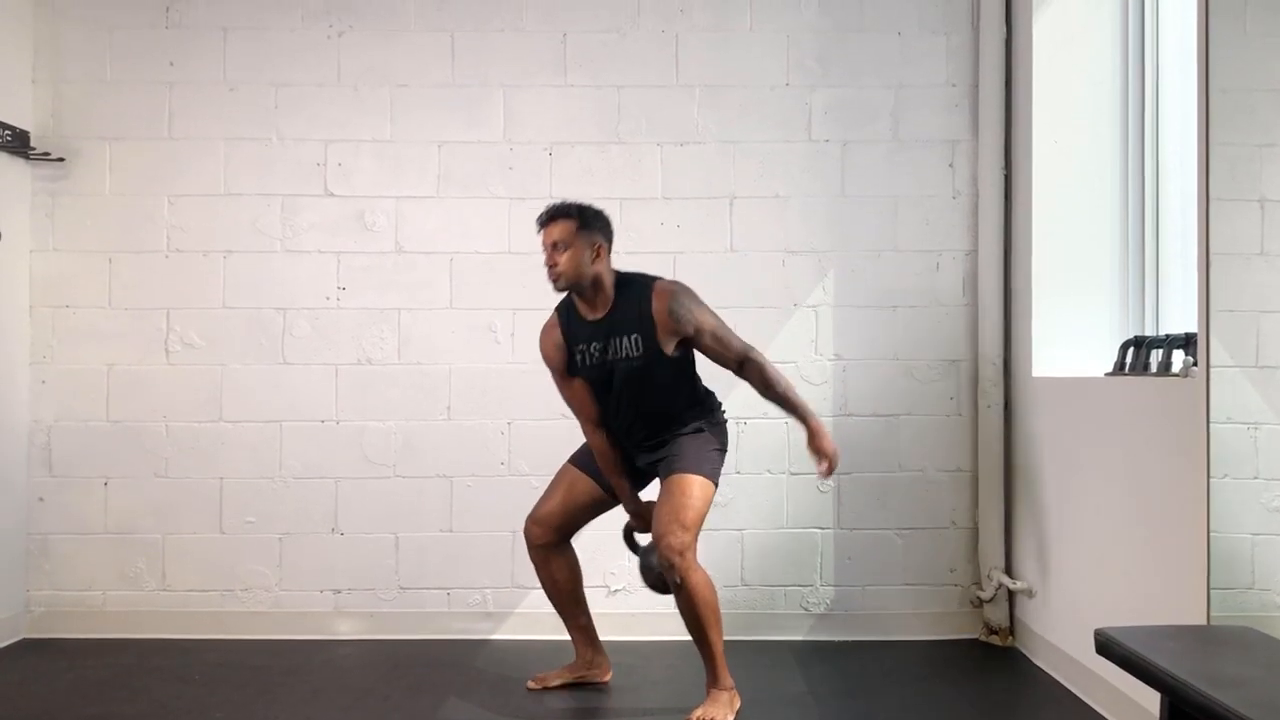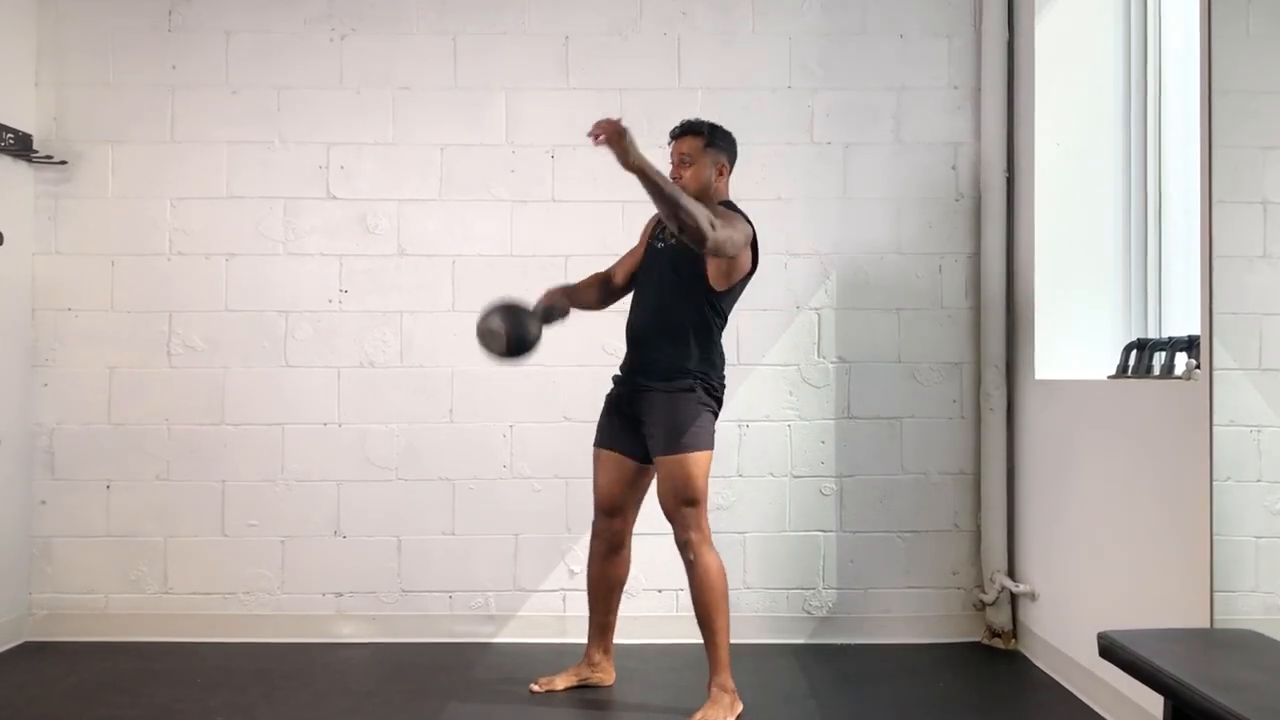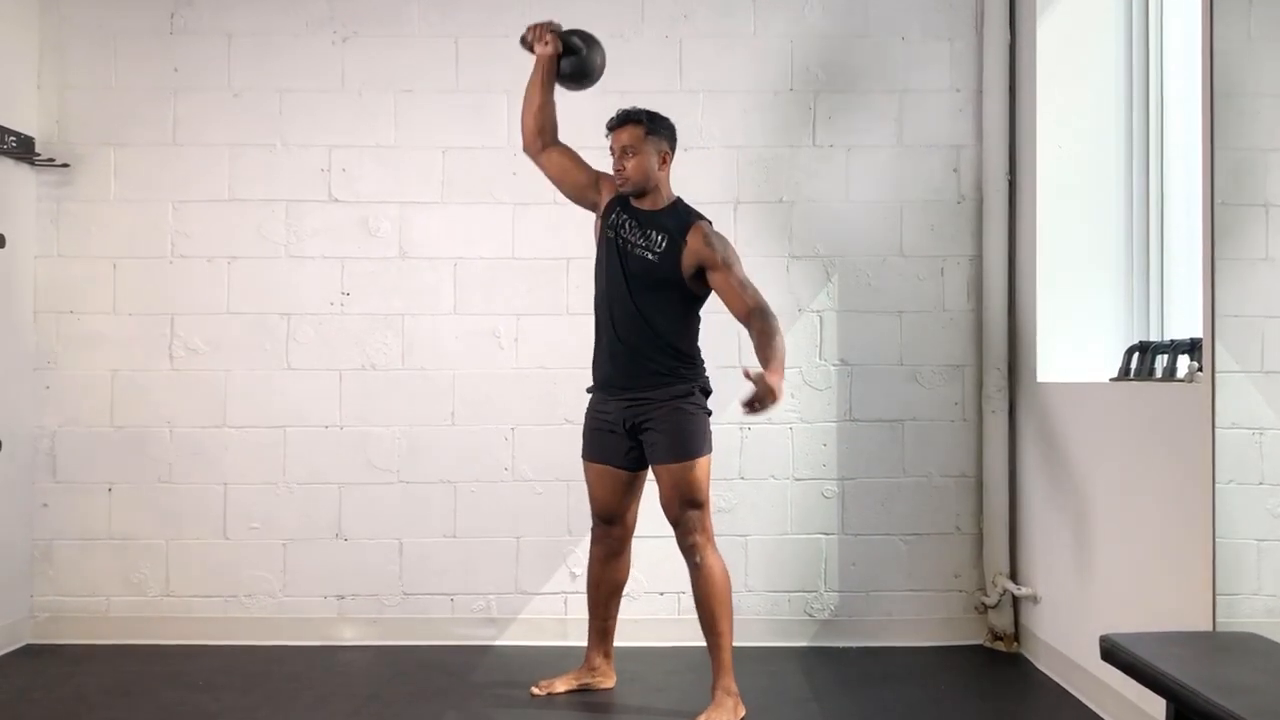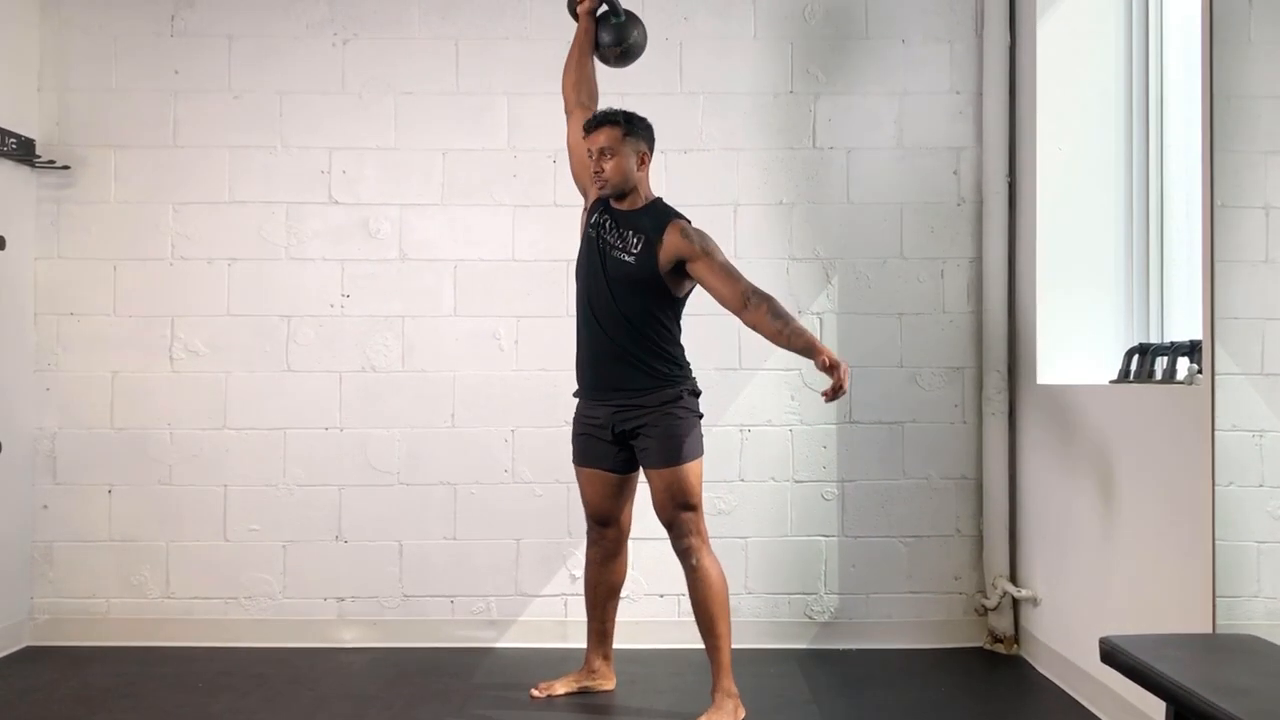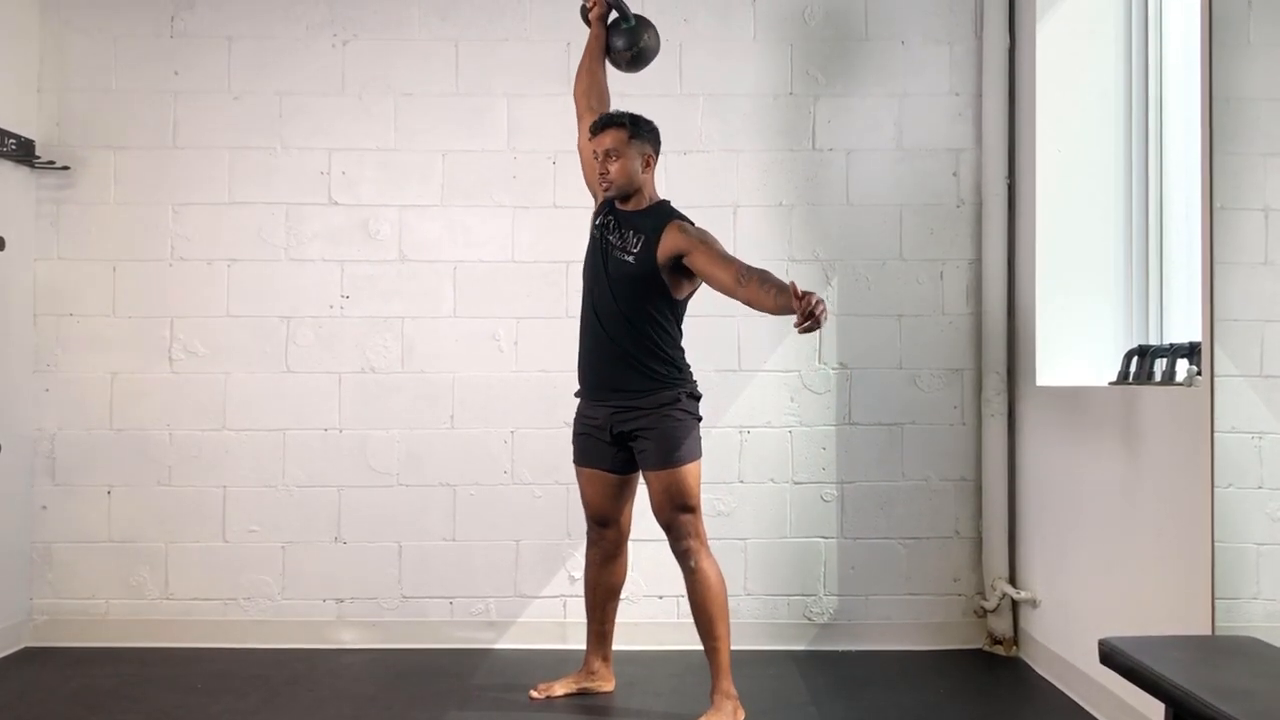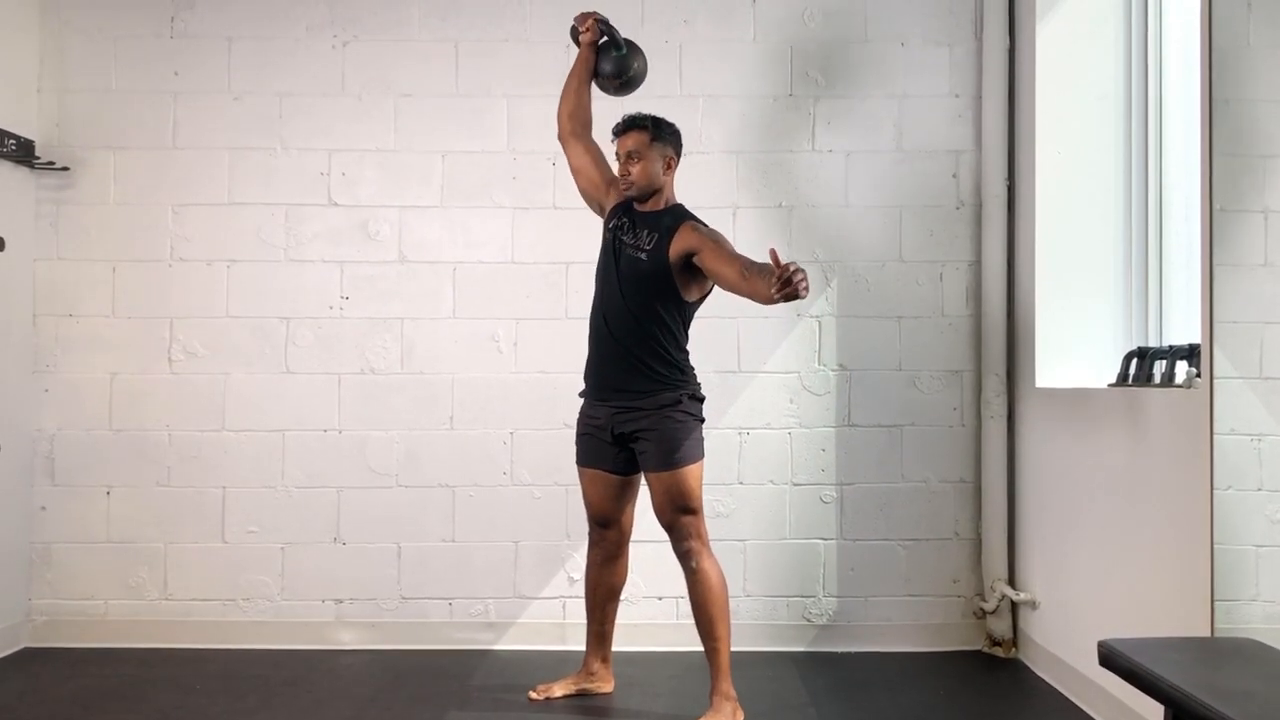
dt=0.3s
person 1, frame 1
left shoulder: (663, 304)
right shoulder: (556, 334)
left elbow: (746, 362)
right elbow: (595, 429)
left wrist: (811, 425)
right wrist: (633, 505)
left hip: (692, 433)
right hip: (625, 440)
left knee: (673, 547)
right knee: (541, 529)
right ankle: (590, 658)
person 1, frame 2
left shoulder: (730, 229)
right shoulder: (659, 226)
left elbow: (698, 233)
right elbow: (609, 286)
left wrist: (640, 163)
right wrist: (561, 298)
left hip: (684, 392)
right hip: (631, 386)
left knee: (690, 534)
right knee: (609, 525)
right ankle: (597, 660)
person 1, frame 3
left shoulder: (700, 238)
right shoulder: (610, 206)
left elbow: (758, 313)
right elbow: (539, 145)
left wrist: (772, 371)
right wrist: (546, 62)
left hip: (673, 402)
right hip: (611, 400)
left knee: (694, 537)
right knee: (608, 531)
right ankle: (598, 663)
person 1, frame 4
left shoulder: (676, 236)
right shoulder: (596, 204)
left elbow: (746, 299)
right elbow: (574, 105)
left wrist: (814, 349)
left hip: (662, 407)
right hip: (597, 407)
left knee: (689, 541)
right knee: (604, 536)
person 1, frame 5
left shoulder: (676, 235)
right shoulder: (605, 207)
left elbow: (743, 278)
right elbow: (588, 106)
left wrist: (795, 300)
left hip: (661, 408)
right hip: (598, 407)
left knee: (687, 542)
right knee: (603, 537)
person 1, frame 6
left shoulder: (689, 235)
right shoulder: (617, 211)
left elbow: (748, 275)
right elbow: (570, 132)
left wrist: (782, 283)
right wrist: (587, 52)
left hip: (664, 410)
right hip: (602, 407)
left knee: (689, 542)
right knee: (606, 536)
